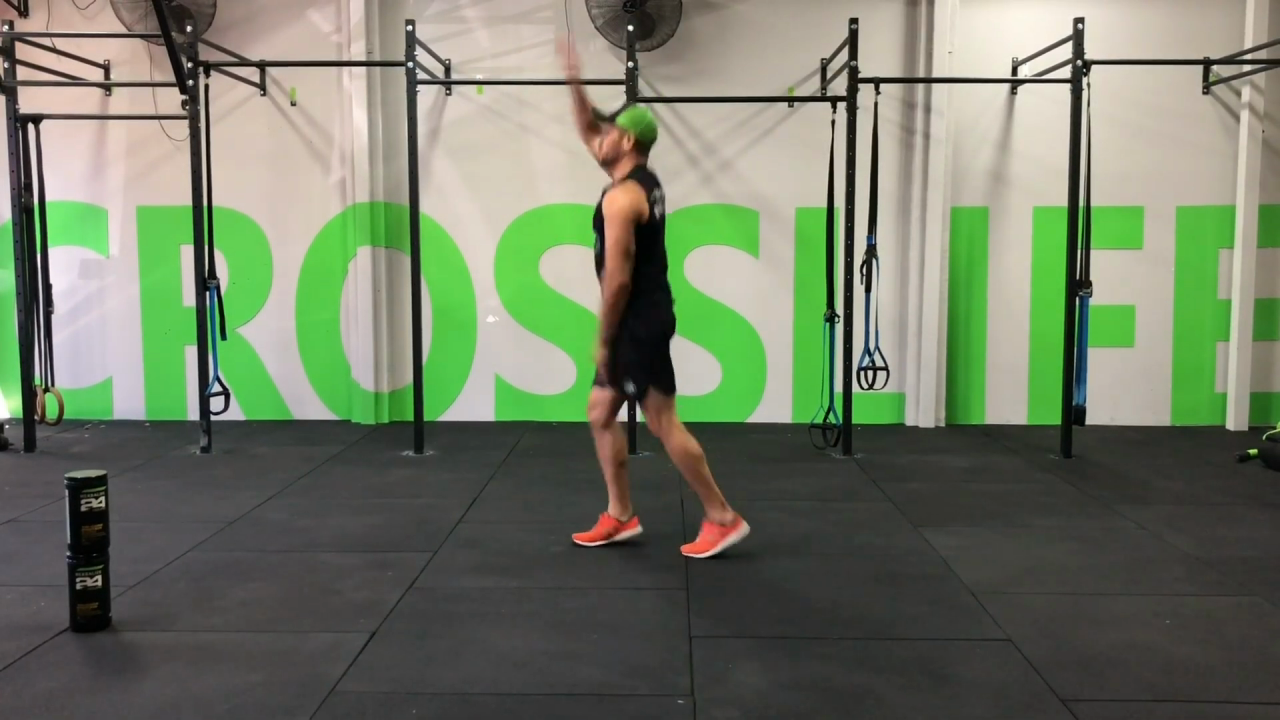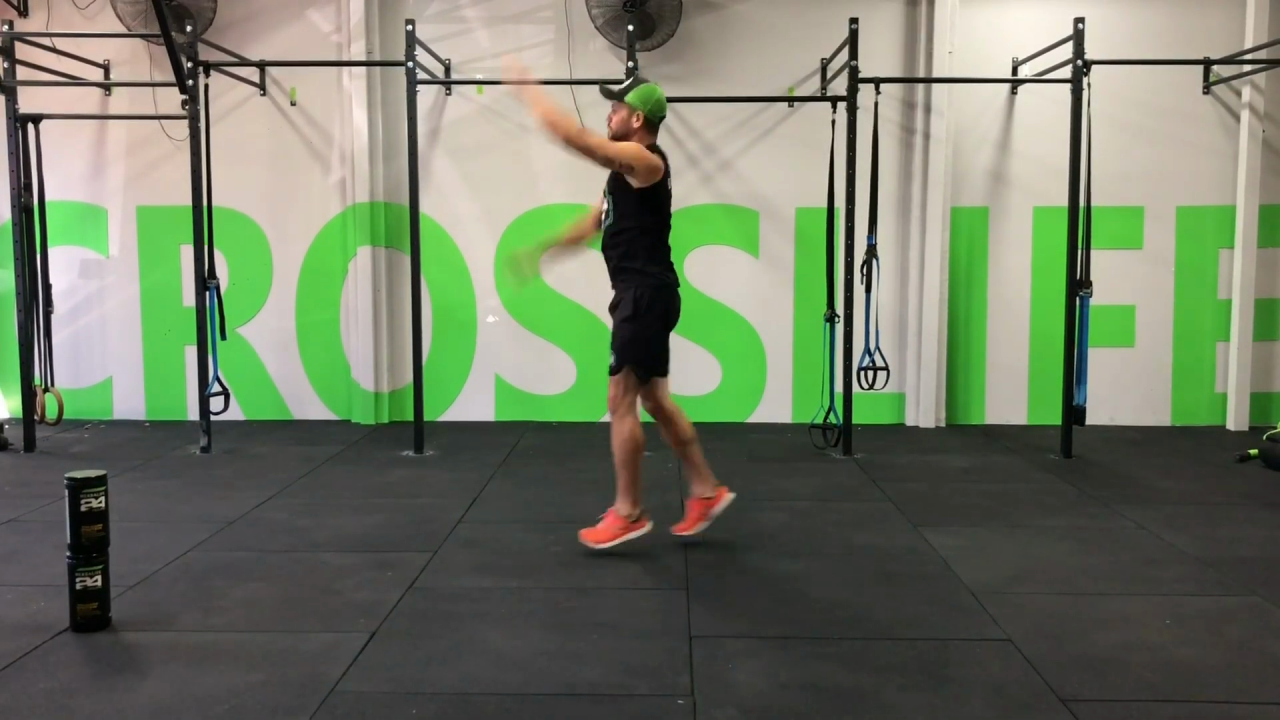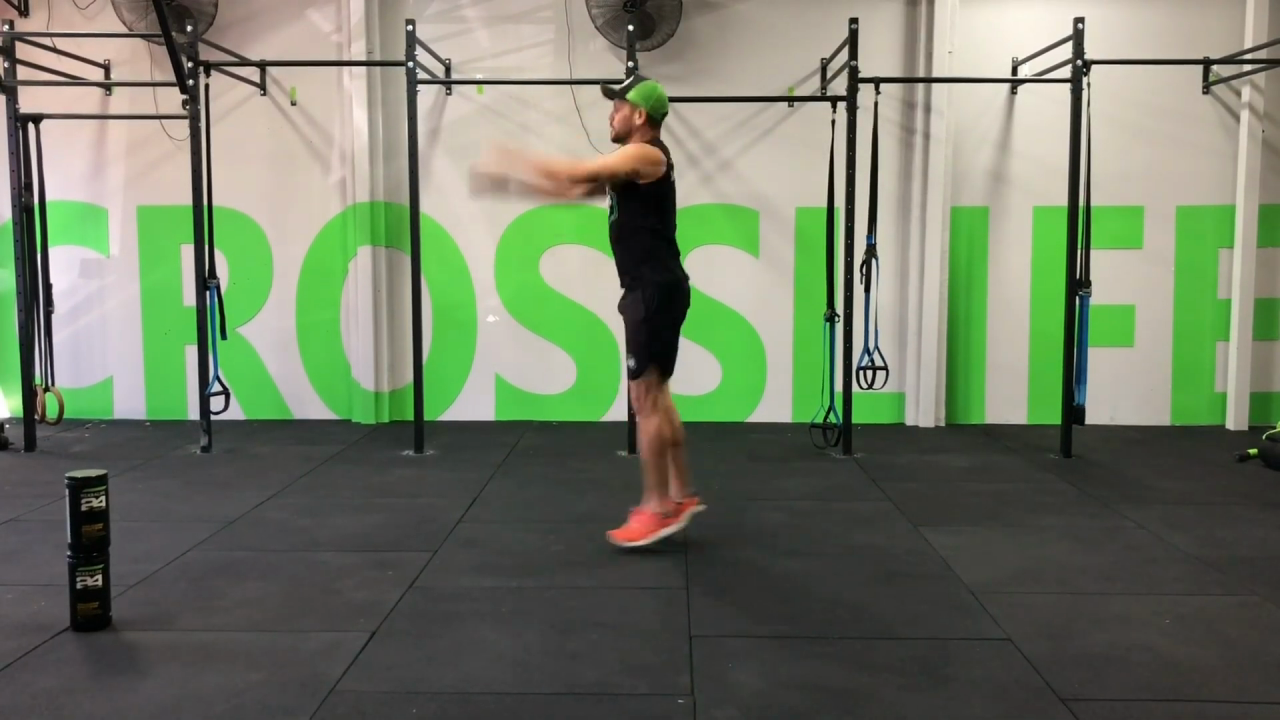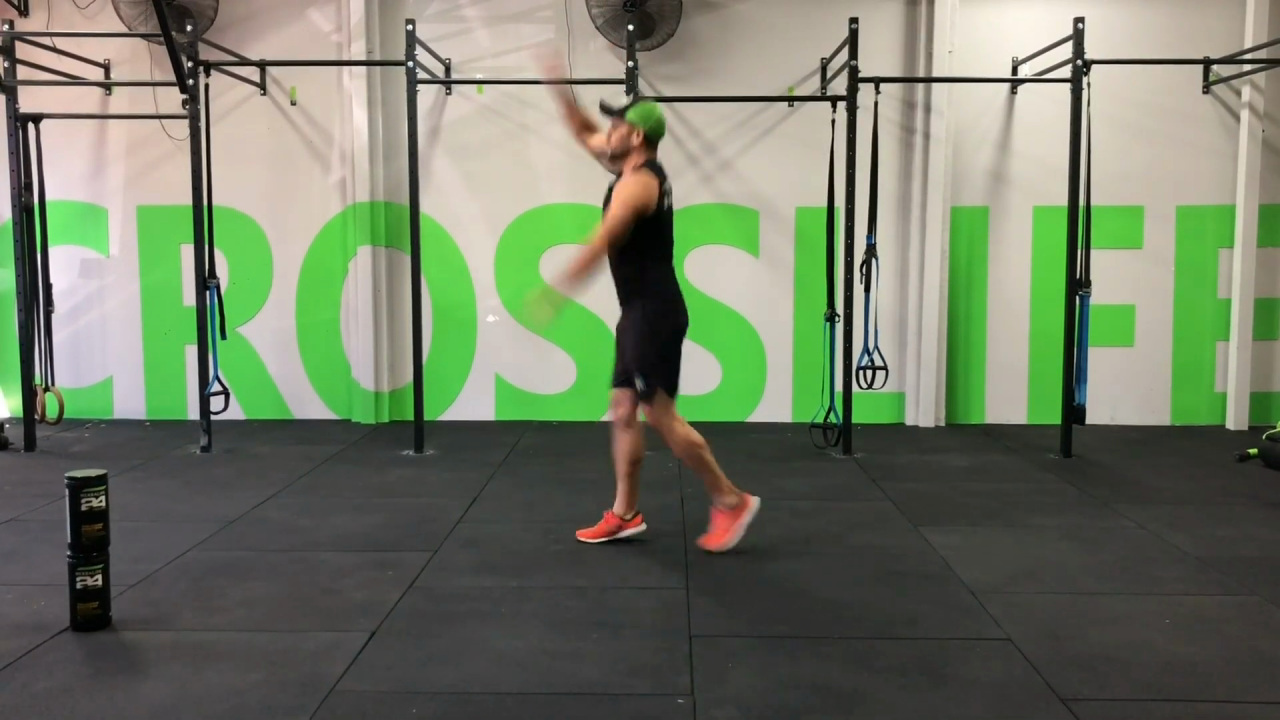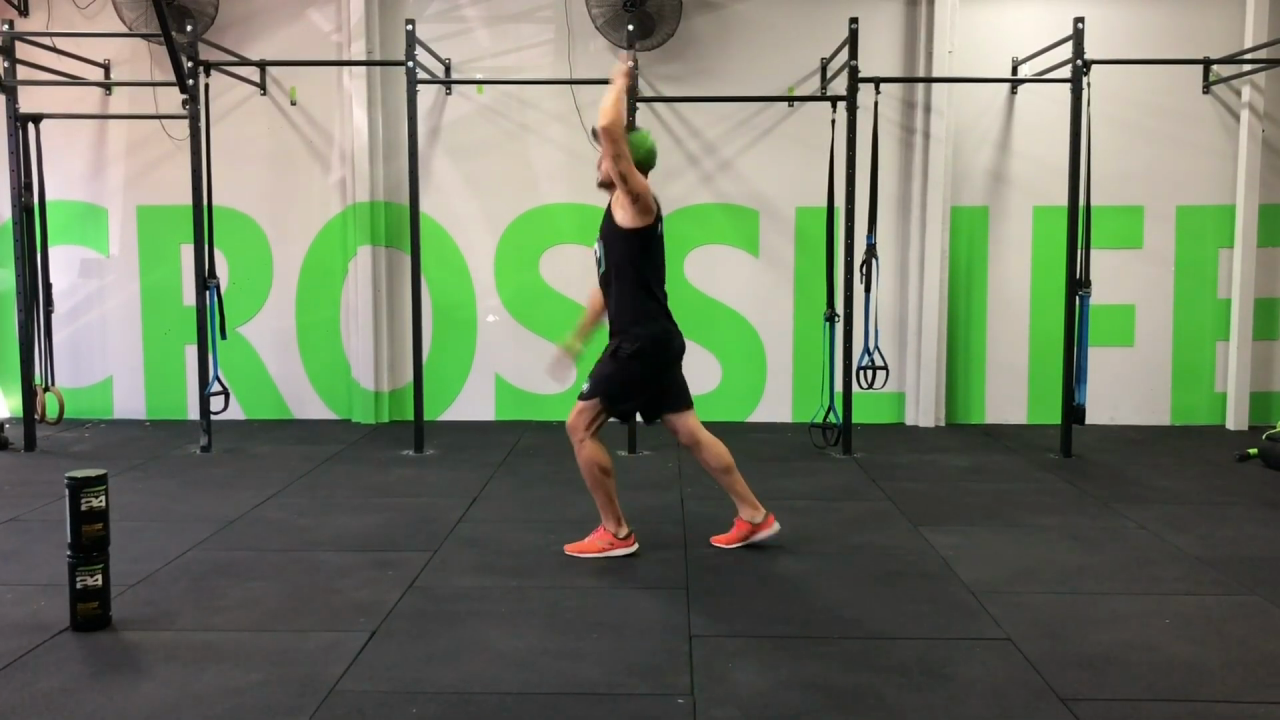
dt=0.4s
person 1, frame 1
left shoulder: (622, 197)
right shoulder: (637, 183)
left elbow: (617, 274)
right elbow: (589, 133)
left wrist: (603, 339)
right wrist: (575, 80)
left hip: (639, 320)
right hip: (638, 320)
left knee: (663, 424)
right knee: (600, 414)
left ankle: (721, 519)
right ankle: (620, 516)
person 1, frame 2
left shoulder: (642, 161)
right shoulder: (629, 165)
left elbow: (576, 136)
right elbow: (595, 221)
left wrist: (530, 89)
right wrist: (546, 249)
left hip: (647, 297)
right hip: (639, 297)
left knee: (621, 404)
right knee: (654, 401)
left ankle: (628, 512)
right ankle: (706, 491)
person 1, frame 3
left shoulder: (644, 155)
right shoulder: (634, 163)
left elbow: (572, 172)
right elbow: (574, 187)
left wrist: (512, 165)
right wrist: (513, 174)
left hip: (656, 293)
right hip: (648, 292)
left knee: (648, 402)
right knee: (653, 401)
left ankle: (659, 507)
right ankle: (678, 494)
person 1, frame 4
left shoulder: (638, 182)
right shoulder: (638, 172)
left elbow: (594, 248)
right elbow: (585, 135)
left wrist: (551, 294)
right wrist: (560, 90)
left hip: (654, 315)
right hip: (639, 315)
left knee: (662, 421)
right knee: (623, 414)
left ankle: (731, 503)
right ankle: (623, 512)
person 1, frame 5
left shoulder: (636, 202)
right shoulder: (621, 214)
left elbow: (608, 129)
right elbow: (609, 287)
left wrist: (619, 81)
right wrist: (577, 338)
left hip: (643, 343)
right hip: (646, 340)
left knee: (580, 427)
right knee: (689, 433)
left ankle: (615, 531)
right ankle: (753, 516)
